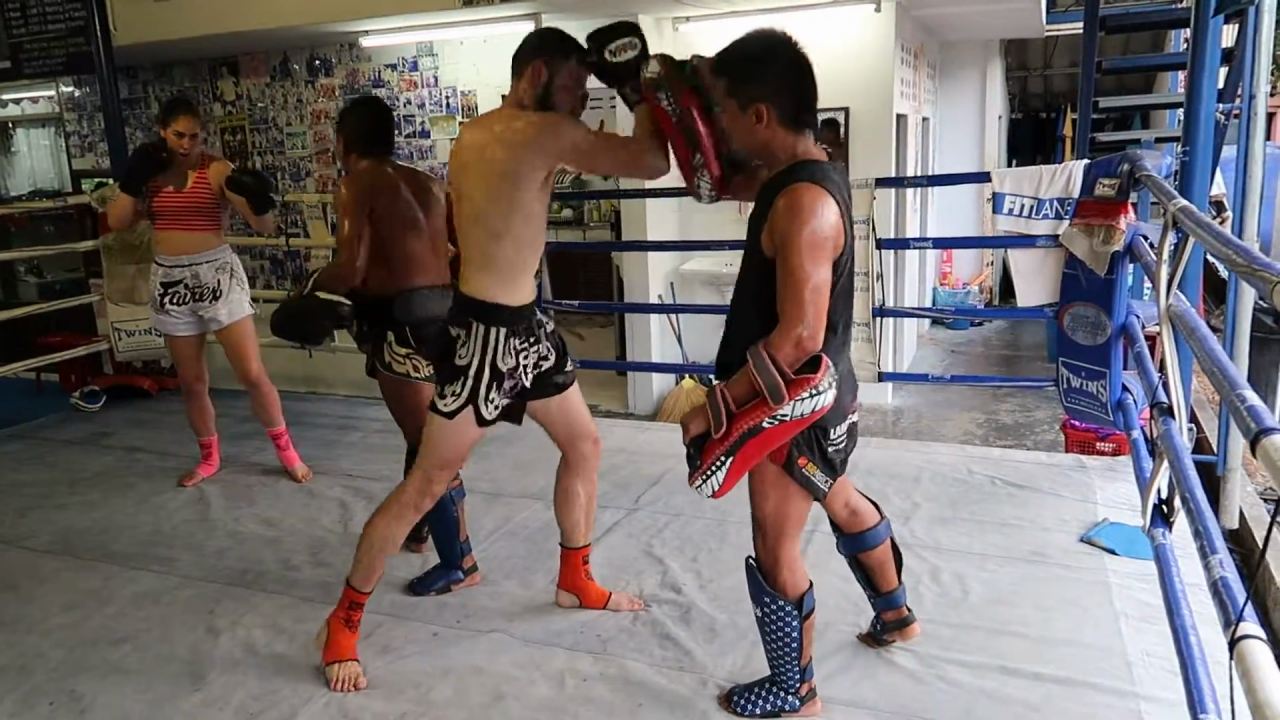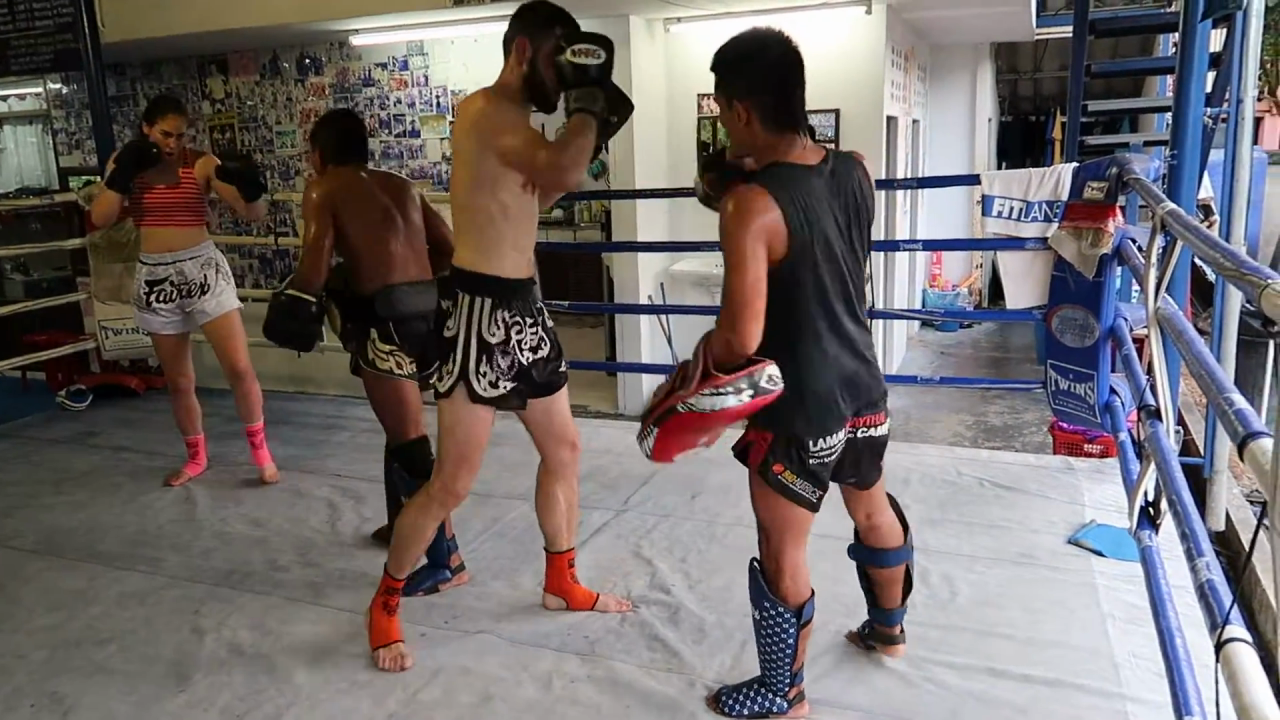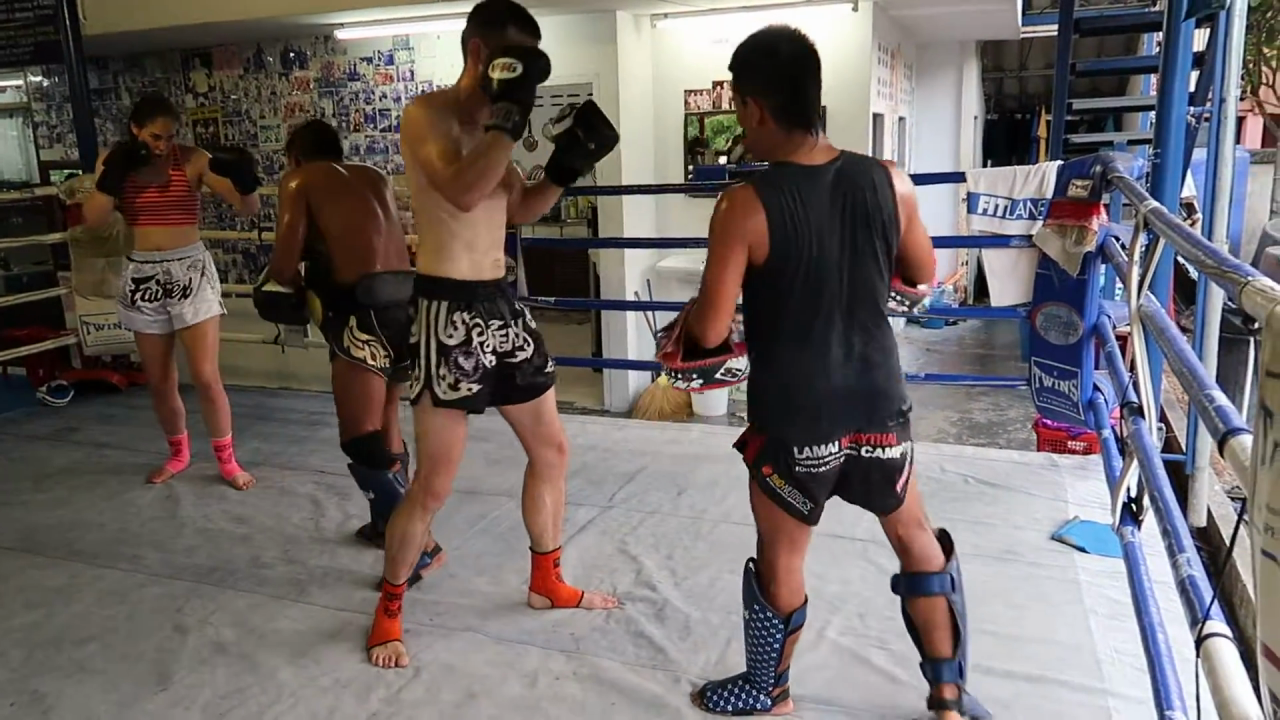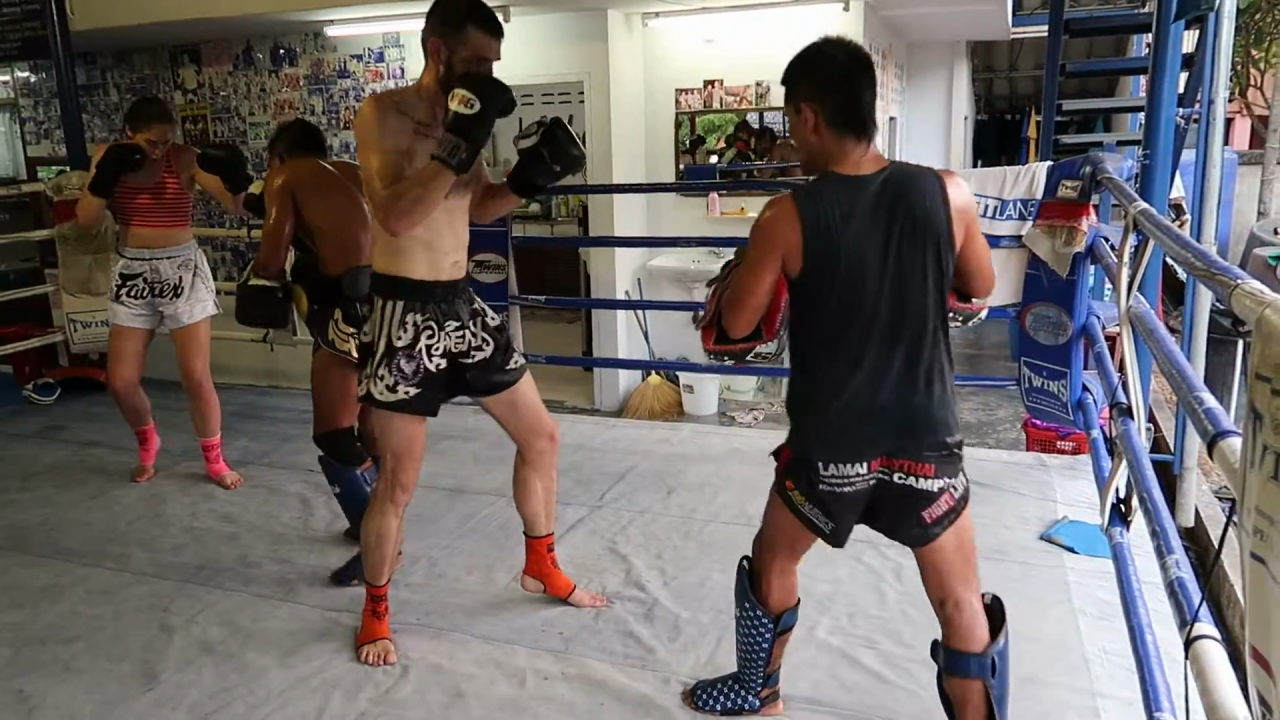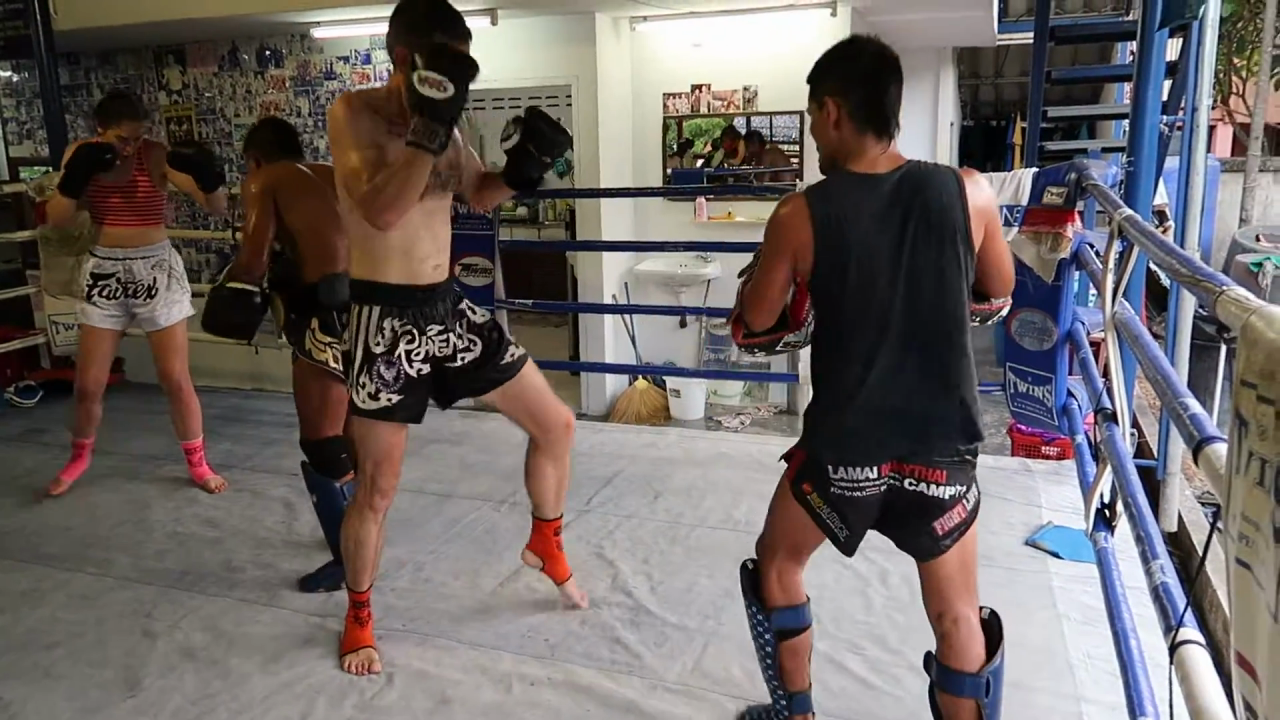
dt=0.2s
person 1, frame 1
left shoulder: (803, 202)
right shoulder: (802, 174)
left elbow: (799, 336)
left wrist: (716, 405)
right hip: (827, 398)
left knee: (776, 551)
right knee: (841, 499)
right ankle: (895, 613)
person 1, frame 2
left shoulder: (751, 206)
right shoulder: (852, 171)
left elbow: (741, 337)
left hip: (794, 412)
right hip: (862, 394)
left knee: (782, 556)
right knee: (871, 507)
right ankle: (887, 626)
person 1, frame 3
left shoulder: (746, 205)
right shoulder: (888, 181)
left elbow: (711, 326)
right elbow: (922, 273)
left wrist: (684, 327)
left hip: (798, 424)
right hip: (879, 410)
left knee: (779, 560)
right knee: (916, 540)
person 1, frame 4
left shoulder: (789, 217)
right shoulder: (946, 194)
left elbow: (737, 323)
right elbow: (979, 291)
left wrist: (752, 264)
left hip: (830, 444)
right hip: (925, 440)
left knee: (772, 564)
right knee: (960, 602)
person 1, frame 5
left shoulder: (802, 215)
right shoulder: (967, 193)
left elbow: (756, 319)
right elbow: (1000, 288)
left hip: (842, 450)
right hip: (941, 449)
left knee: (775, 565)
right knee: (957, 617)
person 2, frame 1
left shoulder: (474, 133)
right shoulder: (545, 131)
right elbow: (651, 160)
right wrist: (637, 81)
left hip: (522, 324)
right hip: (490, 331)
left knee: (585, 444)
right knee: (423, 489)
left ankle: (576, 581)
right ankle: (344, 622)
person 2, frame 2
left shoulder: (506, 116)
right shoulder: (484, 111)
left elbow: (540, 192)
right elbow: (561, 174)
left wrist: (588, 115)
right wrist: (588, 97)
left hip: (522, 305)
right hip: (481, 308)
left knee: (564, 450)
right knee: (453, 481)
left ankle: (561, 583)
right ankle: (385, 606)
person 2, frame 3
left shoulder: (491, 124)
right shoulder: (429, 113)
left elbow: (519, 211)
right elbow: (464, 194)
left wrist: (567, 164)
right wrist: (510, 111)
left hip: (501, 306)
right hip: (450, 314)
left knee: (551, 449)
right knee: (433, 486)
left ankle: (546, 581)
right ankle: (388, 610)
person 2, frame 4
left shoulder: (461, 118)
right shoulder: (383, 113)
right elbow: (396, 217)
left wrist: (528, 178)
right wrist: (459, 144)
left hip: (462, 305)
right hip: (407, 314)
left knee: (540, 436)
right knee: (399, 482)
left ankle: (542, 567)
right ankle: (375, 612)
person 2, frame 5
left shoulder: (443, 116)
right shoulder: (355, 113)
left elbow: (477, 194)
right elbow: (380, 214)
left wrist: (521, 171)
right wrist: (430, 125)
left hip: (449, 307)
right hip: (386, 321)
left knee: (556, 425)
right knee: (377, 489)
left ankle: (547, 548)
right ankle: (358, 618)
person 3, frame 1
left shoulder: (355, 185)
right shoulder: (426, 182)
left elbow: (351, 269)
left wrist: (311, 293)
left hip: (402, 321)
right hip: (441, 312)
left knee: (428, 440)
right knee: (423, 431)
left ankle: (460, 562)
right ankle: (416, 524)
person 3, frame 2
left shoulder: (323, 191)
right shoulder: (402, 186)
left elbow: (313, 274)
right elbow: (449, 250)
left wrist: (290, 301)
left hip: (384, 320)
right hip: (426, 313)
left knee: (410, 444)
right knee: (402, 430)
left ankle: (447, 562)
right ankle: (401, 527)
person 3, frame 3
left shoulder: (300, 183)
right shoulder: (375, 178)
left elbow: (286, 266)
left wrist: (273, 289)
left hip: (364, 311)
right hip: (407, 303)
left knee: (360, 439)
right knee: (383, 424)
left ankle: (421, 545)
right ankle: (387, 523)
person 3, frame 4
left shoulder: (285, 177)
right shoulder: (353, 173)
left elbow: (273, 259)
left wrist: (261, 284)
left hip: (348, 304)
left knee: (335, 434)
right knee: (371, 420)
person 3, frame 5
left shoulder: (263, 181)
right shoulder: (332, 176)
left elbow: (254, 259)
left wrist: (232, 290)
left hip: (326, 313)
left knee: (321, 442)
right knee: (353, 425)
left ankle: (349, 557)
person 4, frame 1
left shoulder: (217, 169)
right shoulder: (145, 166)
left elbow: (264, 225)
right elbow: (116, 221)
left wrist: (260, 200)
right wrist: (134, 178)
left hip: (218, 274)
right hip: (171, 280)
left knee: (252, 374)
right knee: (192, 383)
left ankle: (286, 448)
right ankle: (210, 458)
person 4, frame 2
left shoulder: (202, 163)
right shoulder: (124, 162)
left elbow: (254, 214)
right elbow: (100, 218)
left wrist: (251, 185)
right wrist: (122, 173)
left hip: (204, 269)
right hip: (155, 277)
left knee: (239, 367)
right knee: (178, 381)
left ankle: (259, 448)
right ankle: (196, 457)
person 4, frame 3
left shoulder: (192, 160)
right shoulder: (114, 160)
left elbow: (248, 207)
right elbow: (93, 218)
left wrist: (245, 177)
right wrist: (113, 174)
left hip: (191, 271)
right hip: (142, 276)
left knee: (206, 378)
right knee: (160, 382)
left ankle: (227, 461)
right ankle: (179, 453)
person 4, frame 4
left shoulder: (186, 159)
right shoulder: (108, 157)
left elbow: (239, 206)
right elbow: (86, 219)
left wrist: (236, 176)
right wrist: (105, 177)
left hip: (182, 270)
right hip: (132, 273)
left knee: (196, 377)
right knee: (120, 382)
left ankle: (215, 460)
right ankle: (148, 441)
person 4, frame 5
left shoulder: (158, 156)
right shoulder: (81, 154)
left elbow: (216, 206)
right elbow: (57, 219)
left wrist: (209, 175)
right wrist: (75, 176)
left hip: (156, 270)
right hip: (104, 273)
left knee: (176, 379)
right knee: (88, 384)
left ankle: (198, 464)
right ankle: (79, 458)
